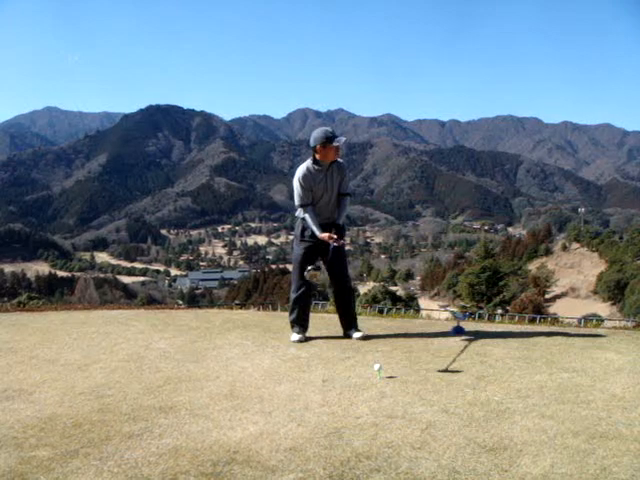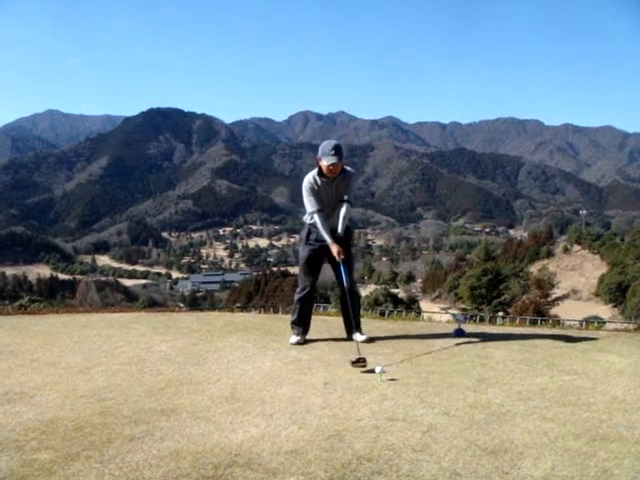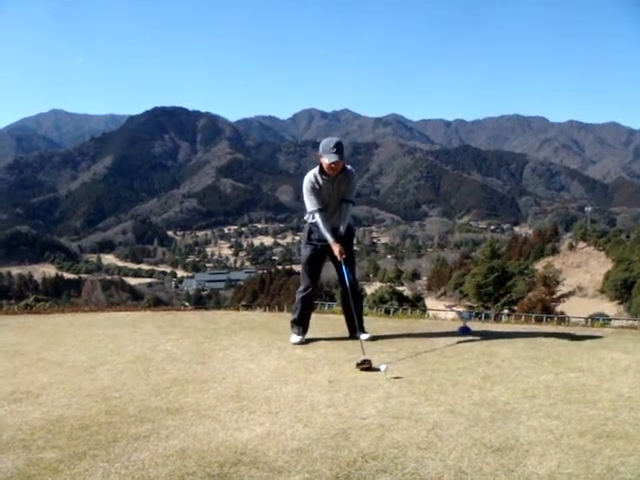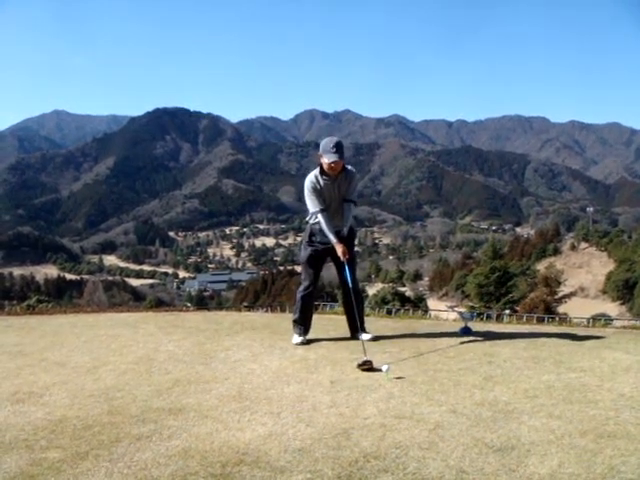
dt=1s
person 1, frame 1
left shoulder: (340, 167)
right shoulder: (303, 173)
left elbow: (344, 196)
right elbow: (304, 207)
left wrist: (338, 224)
right wrist: (319, 233)
left hip: (333, 227)
right hip: (308, 230)
left knee: (342, 280)
right knee: (301, 281)
left ankle: (350, 326)
right ankle: (298, 328)
person 1, frame 2
left shoulder: (349, 175)
right shoulder: (310, 181)
left elbow: (345, 205)
right elbow: (317, 214)
left wrist: (339, 235)
right wrist: (330, 243)
left hip: (340, 233)
right hip: (314, 234)
left knee: (348, 283)
right knee: (306, 283)
left ankle: (354, 329)
right ankle: (299, 329)
person 1, frame 3
left shoulder: (350, 175)
right shoulder: (311, 179)
left elbow: (346, 205)
right elbow: (318, 214)
left wrist: (340, 235)
right wrist: (332, 242)
left hip: (341, 232)
right hip: (316, 233)
left knee: (350, 282)
right knee: (308, 283)
left ankle: (357, 328)
right ankle: (298, 329)
person 1, frame 4
left shoulder: (350, 175)
right shoulder: (312, 180)
left elbow: (348, 206)
right elbow: (320, 214)
left wrist: (343, 236)
right wrist: (335, 243)
left hip: (343, 233)
right hip: (317, 234)
left knee: (350, 282)
right knee: (308, 283)
left ankle: (358, 328)
right ankle: (300, 330)
